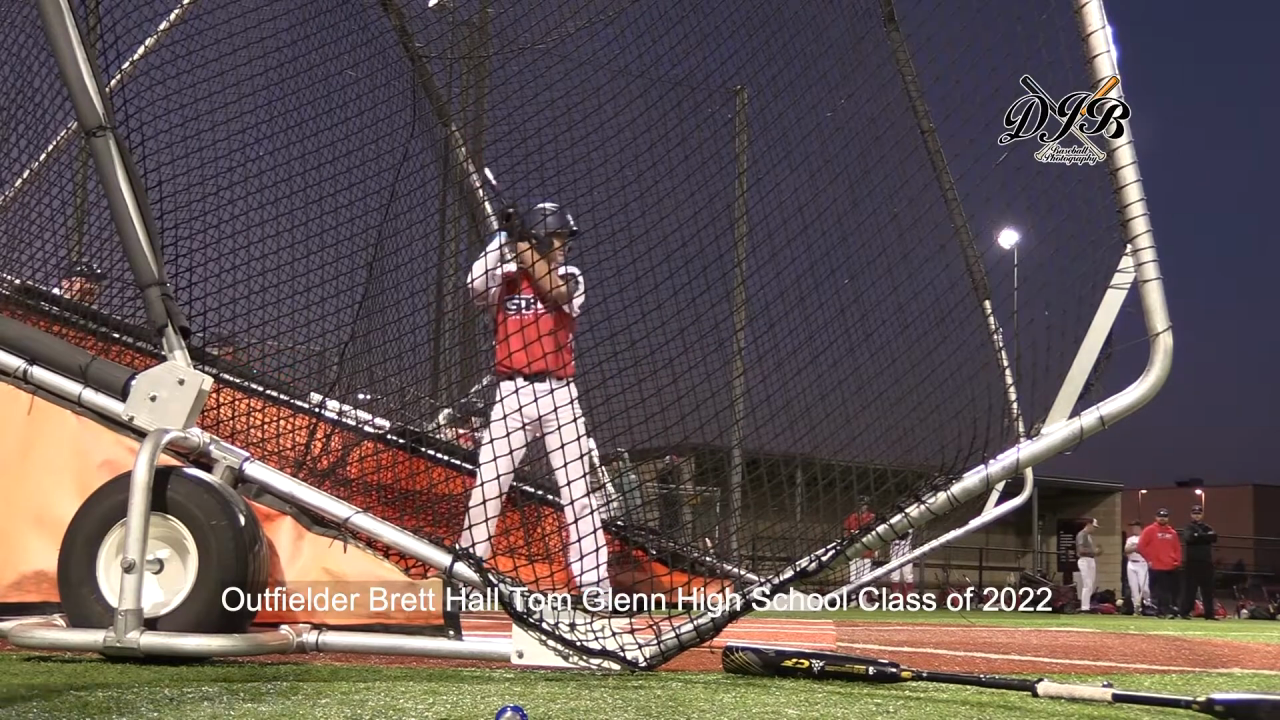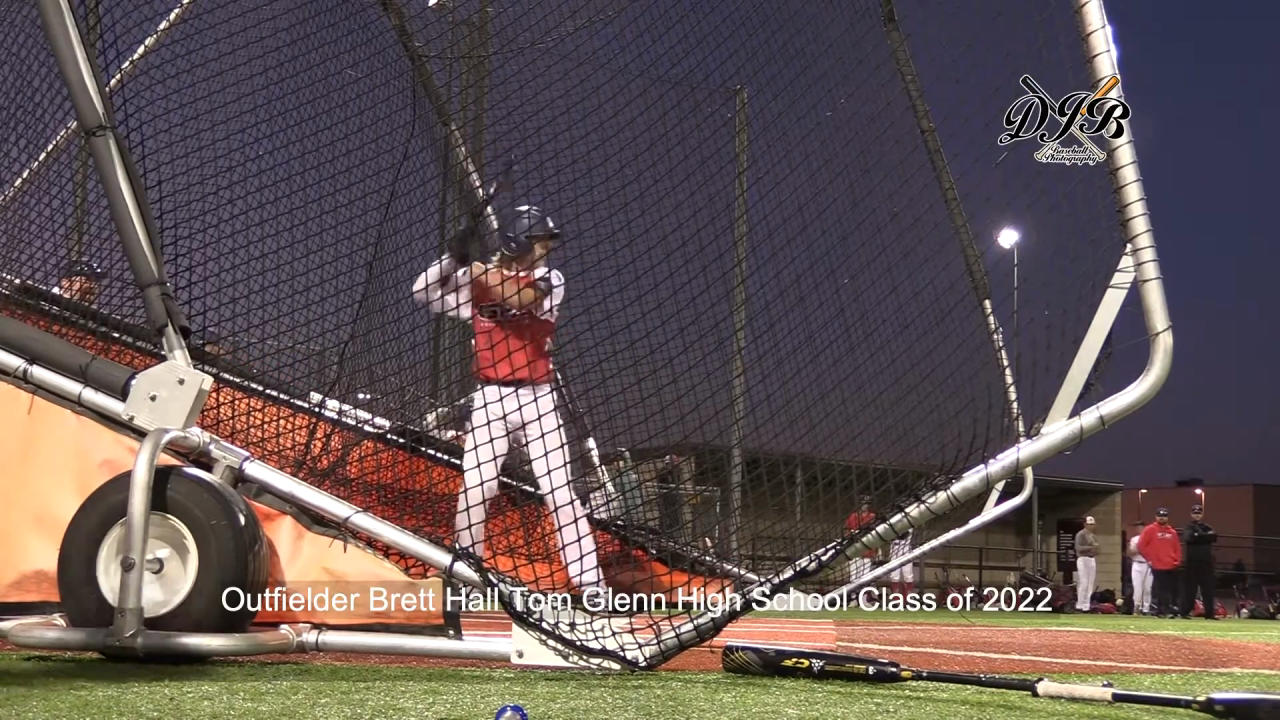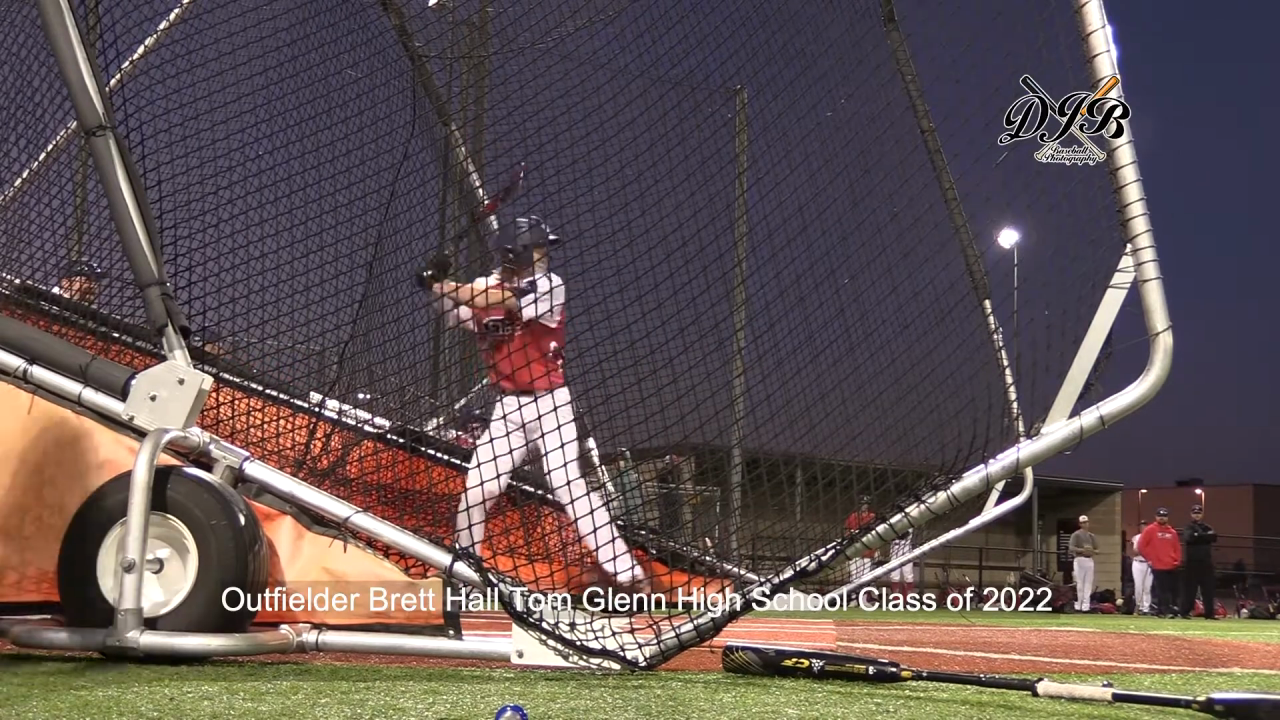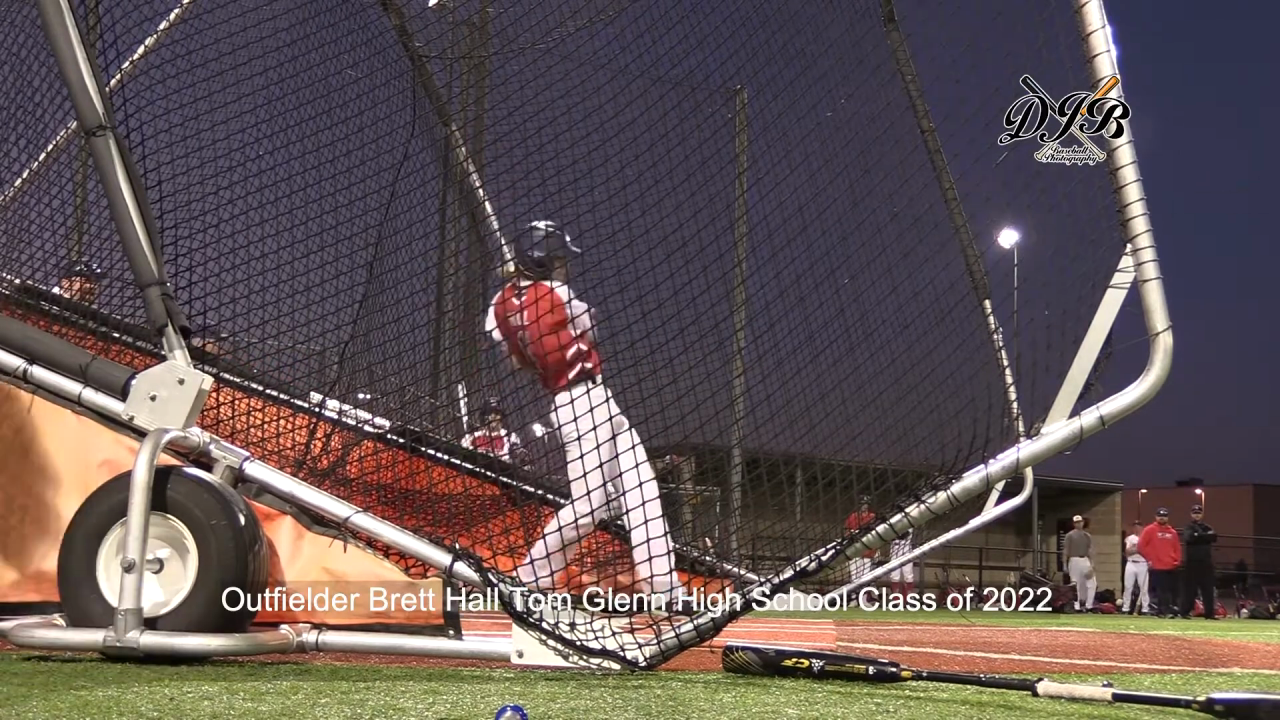
dt=0.5s
person 1, frame 1
left shoulder: (570, 277)
right shoulder: (505, 276)
left elbow: (555, 291)
right elbow: (477, 285)
left wrist: (522, 242)
right wrist: (503, 237)
left hip: (558, 393)
right hip: (512, 393)
left knee: (577, 489)
right knee: (488, 486)
left ankle: (594, 581)
person 1, frame 2
left shoulder: (551, 280)
right shoulder: (475, 281)
left elbow: (518, 297)
right elbow: (423, 294)
left wrist: (473, 266)
right wrist: (453, 257)
left hip: (537, 398)
right hip: (490, 399)
left knee: (557, 487)
right knee: (474, 489)
left ankle: (588, 578)
person 1, frame 3
left shoulder: (549, 285)
right shoulder: (486, 288)
left elbow: (499, 299)
right elbow: (453, 316)
left wrist: (442, 286)
right wrist: (440, 282)
left hip: (550, 402)
right hip: (508, 407)
left knee: (567, 484)
right knee: (477, 489)
left ankle: (626, 573)
person 1, frame 4
left shoulder: (501, 305)
right shoulder: (555, 292)
left elbow: (517, 358)
right elbow: (583, 324)
left hip: (592, 404)
right hip: (586, 403)
left knee: (642, 490)
right knee: (586, 507)
left ankle: (664, 587)
right ankle: (524, 578)
